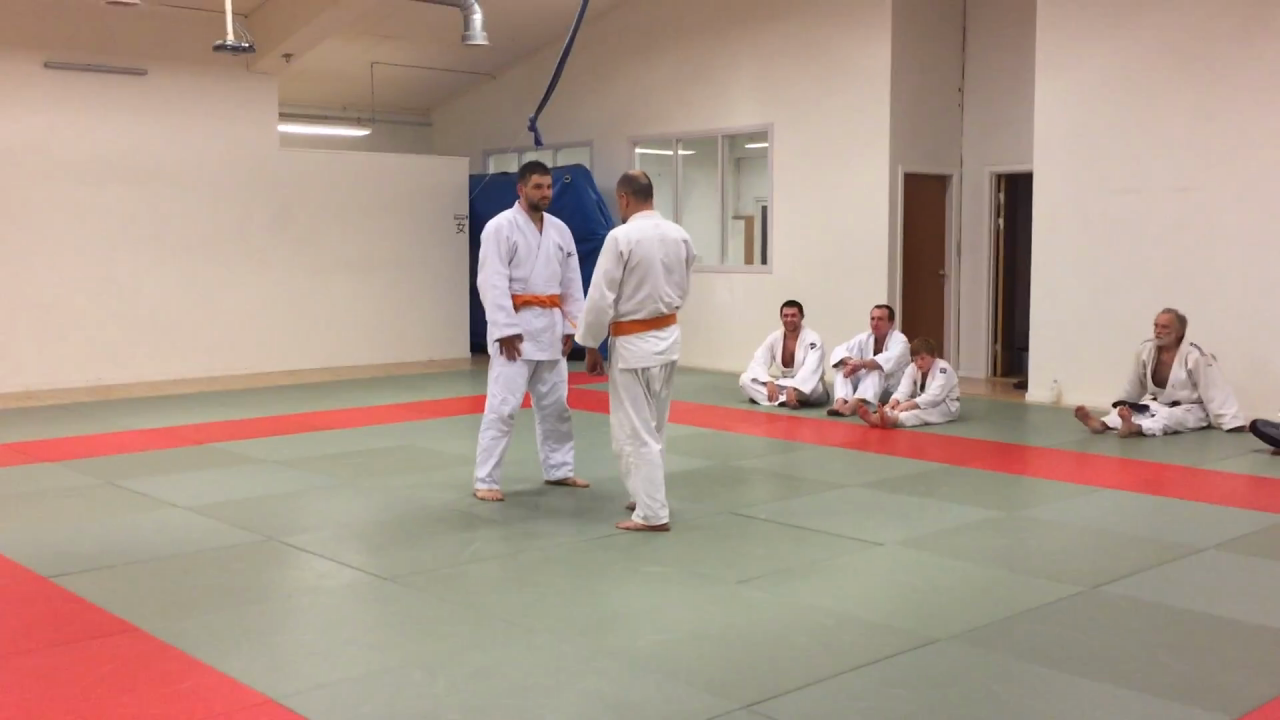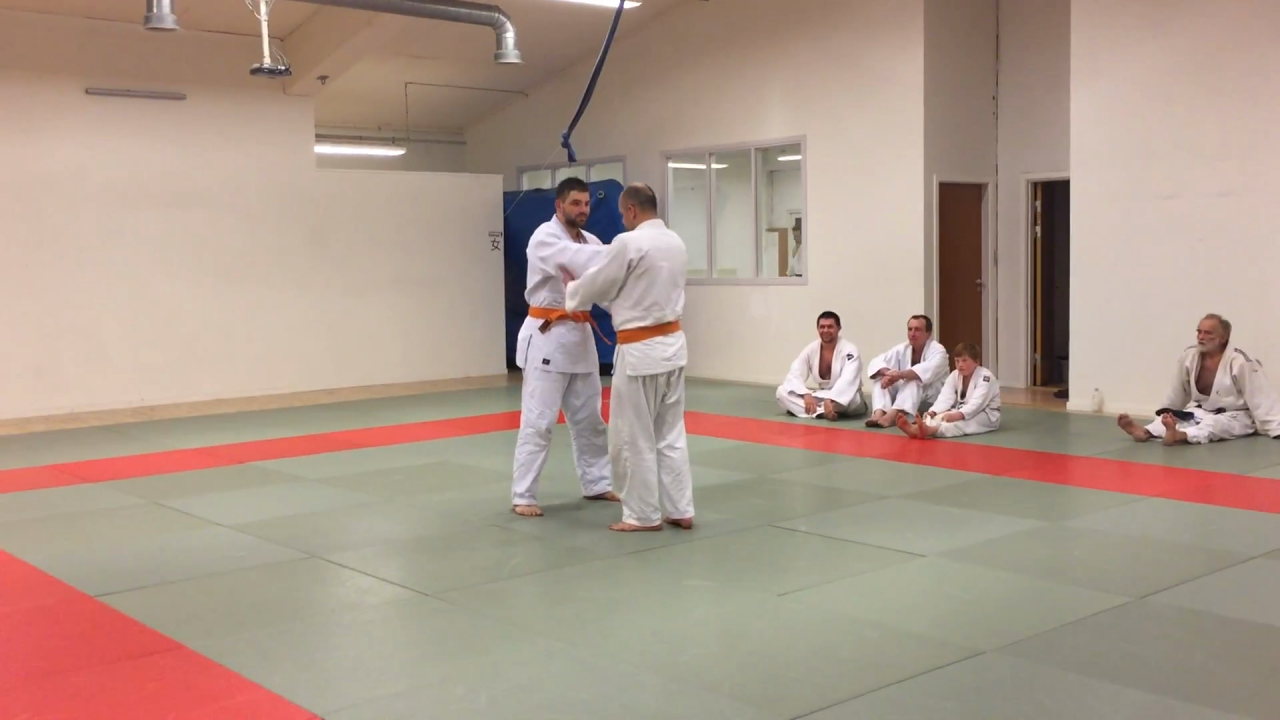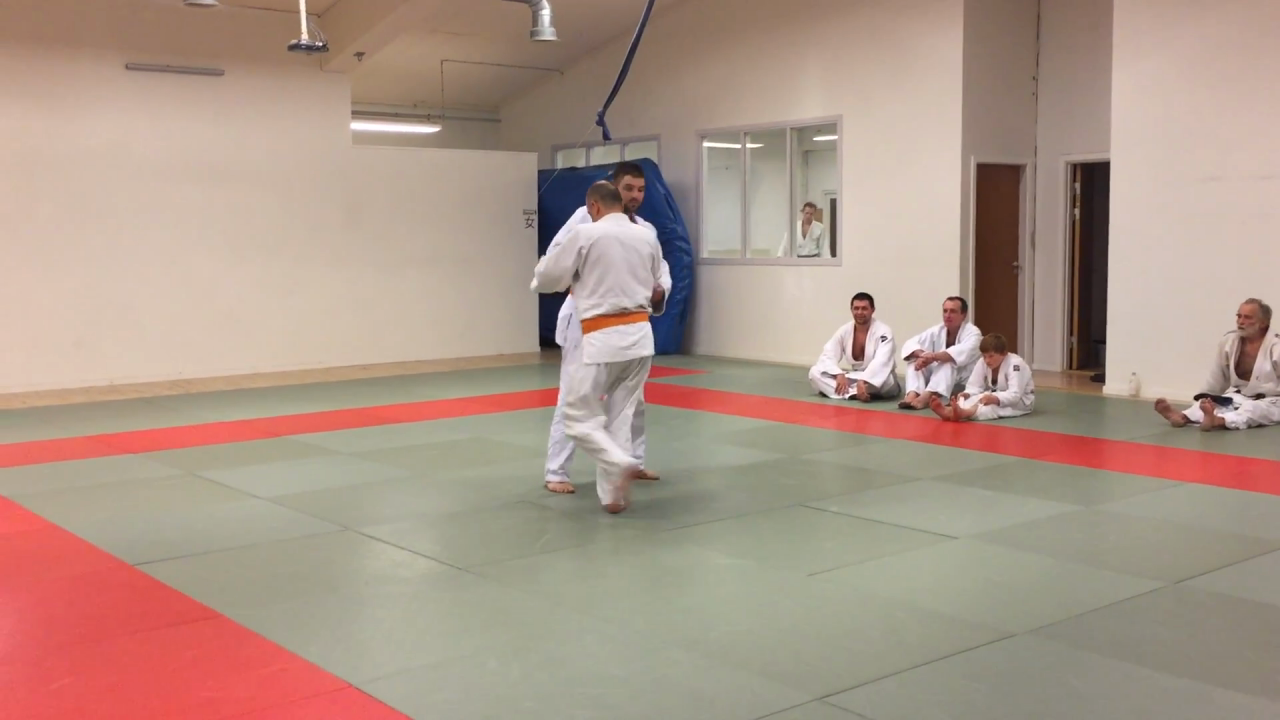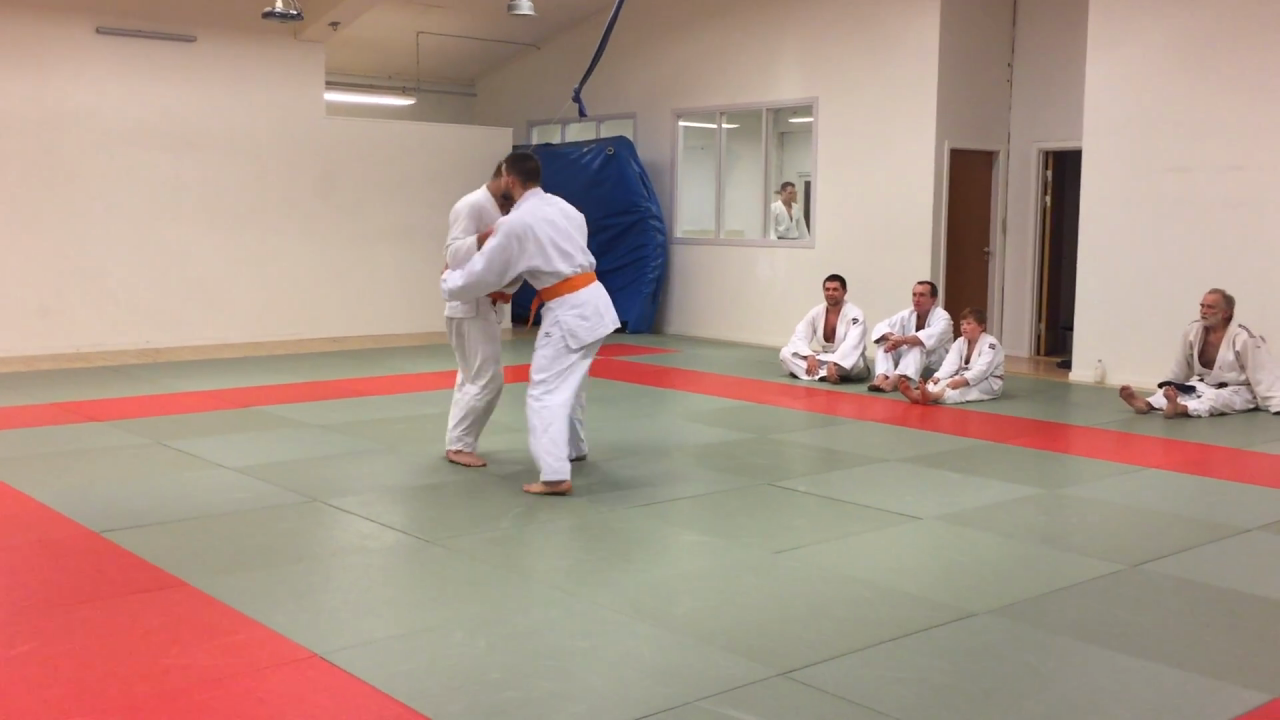
dt=1s
person 1, frame 1
left shoulder: (559, 229)
right shoulder: (501, 227)
left elbow: (571, 282)
right elbow: (492, 282)
left wrist: (572, 326)
right wrist: (506, 329)
left hip: (550, 326)
right hip: (515, 326)
left knee: (555, 404)
right knee: (502, 406)
left ankle: (559, 470)
right ankle: (485, 480)
person 1, frame 2
left shoulder: (589, 241)
right shoulder: (544, 237)
right elbow: (570, 258)
right wrist: (609, 254)
left hip: (580, 336)
right hip: (546, 337)
left knee: (589, 418)
right knee: (538, 421)
left ankle: (597, 484)
right ankle: (523, 496)
person 1, frame 3
left shoulder: (644, 229)
right shoulder: (589, 216)
left elbow: (658, 269)
left wrist: (660, 288)
left ankle: (631, 462)
right ankle: (556, 472)
person 1, frame 4
left shoulder: (516, 224)
right shoulder: (560, 206)
left elbow: (483, 274)
left wrist: (449, 282)
left hip: (570, 310)
right hip: (588, 300)
left knee: (545, 392)
right knee: (562, 384)
left ankle: (555, 474)
right ankle: (570, 448)
person 2, frame 1
left shoulder: (621, 237)
right shoulder: (680, 235)
left elbow: (601, 299)
left wrist: (590, 346)
left hip: (633, 342)
right hip: (668, 337)
left knee: (636, 432)
right knee: (653, 427)
left ankle: (652, 514)
right ankle: (647, 498)
person 2, frame 2
left shoulder: (628, 243)
right shoulder: (676, 242)
left elbow: (596, 286)
left wrist: (571, 287)
left hip: (640, 351)
right hip: (672, 343)
left knee: (633, 438)
right knee: (671, 435)
left ankle: (643, 515)
right ankle: (680, 510)
person 2, frame 3
left shoulder: (585, 235)
right shoulder: (648, 236)
left elbow: (547, 277)
left hip: (603, 339)
right hip: (640, 334)
left knee: (578, 417)
right knee: (619, 417)
left ankle: (621, 467)
right ankle: (613, 493)
person 2, frame 4
left shoulder: (500, 207)
right shoulder: (472, 207)
right elbow: (455, 256)
right wrist: (488, 238)
left hip: (484, 304)
right hip: (471, 306)
left knee: (473, 377)
right knee: (486, 379)
left ankle: (459, 440)
right ankle: (458, 446)
